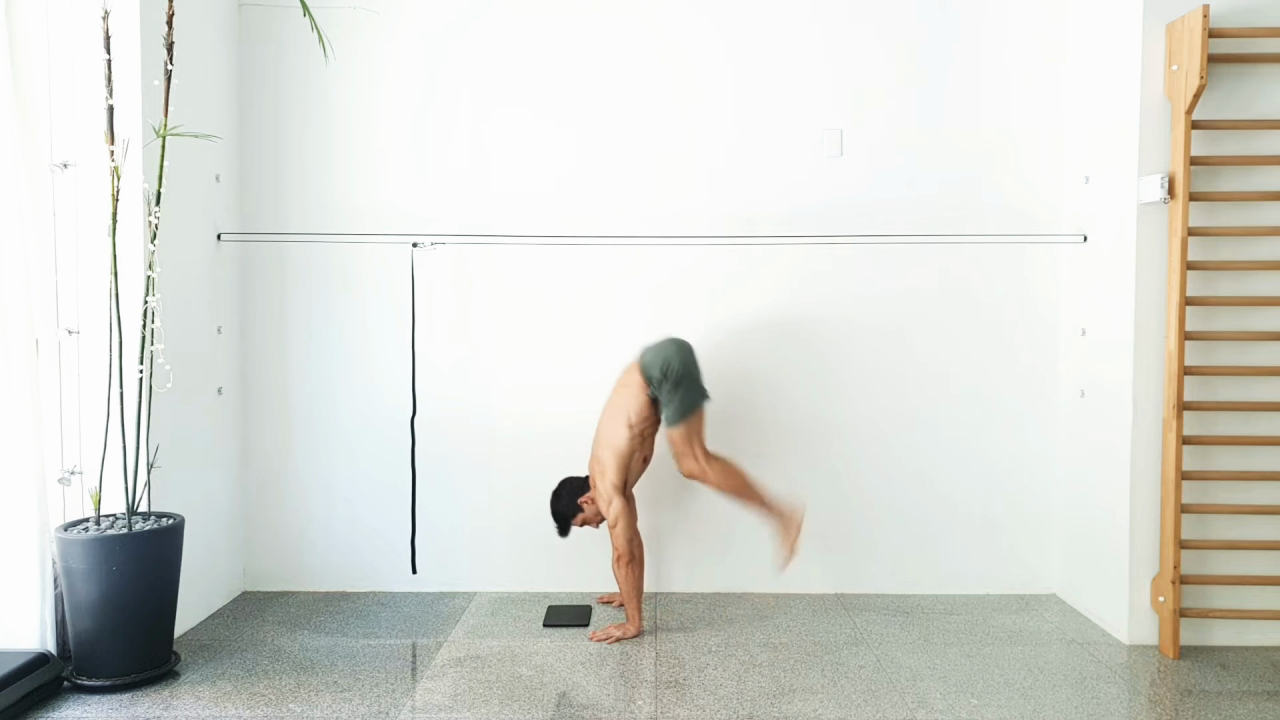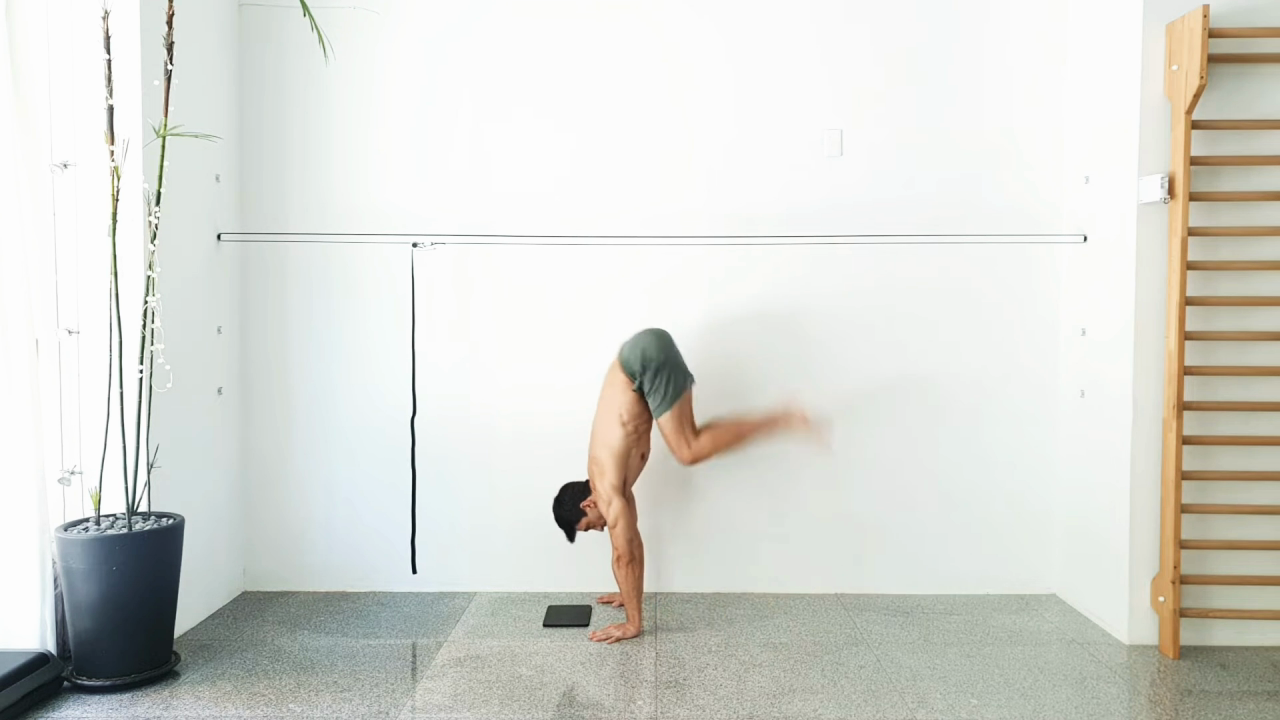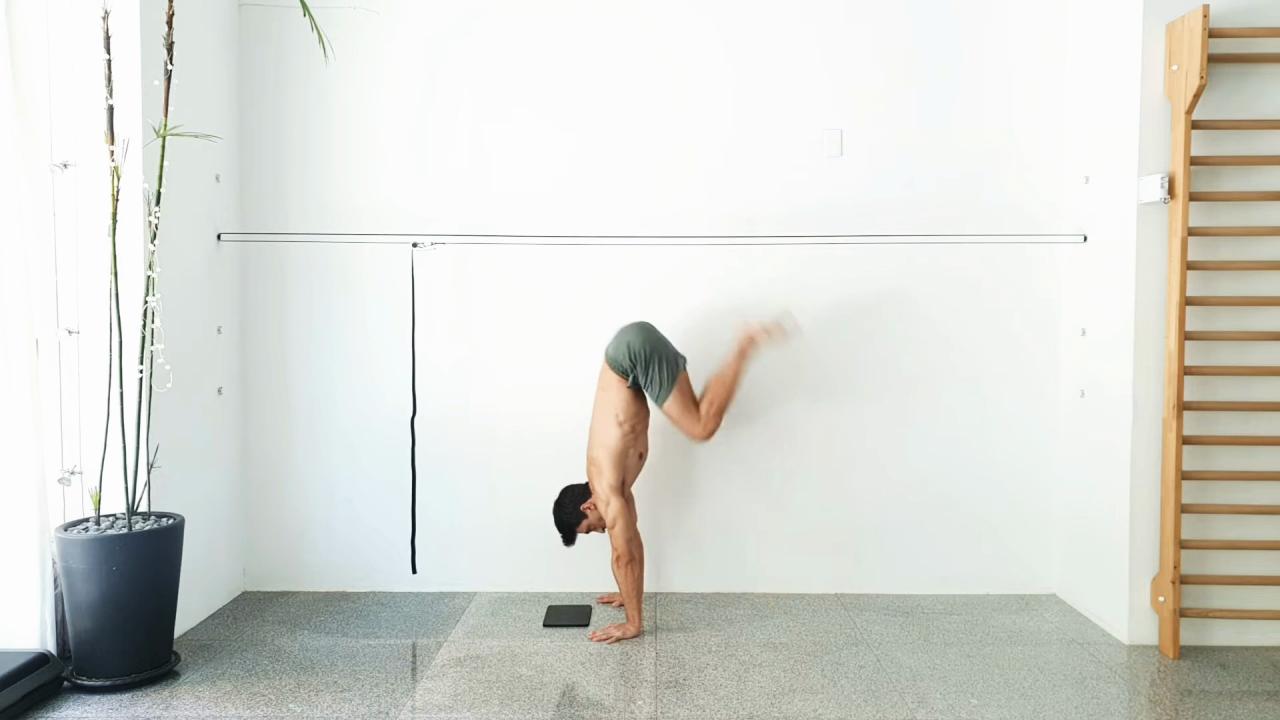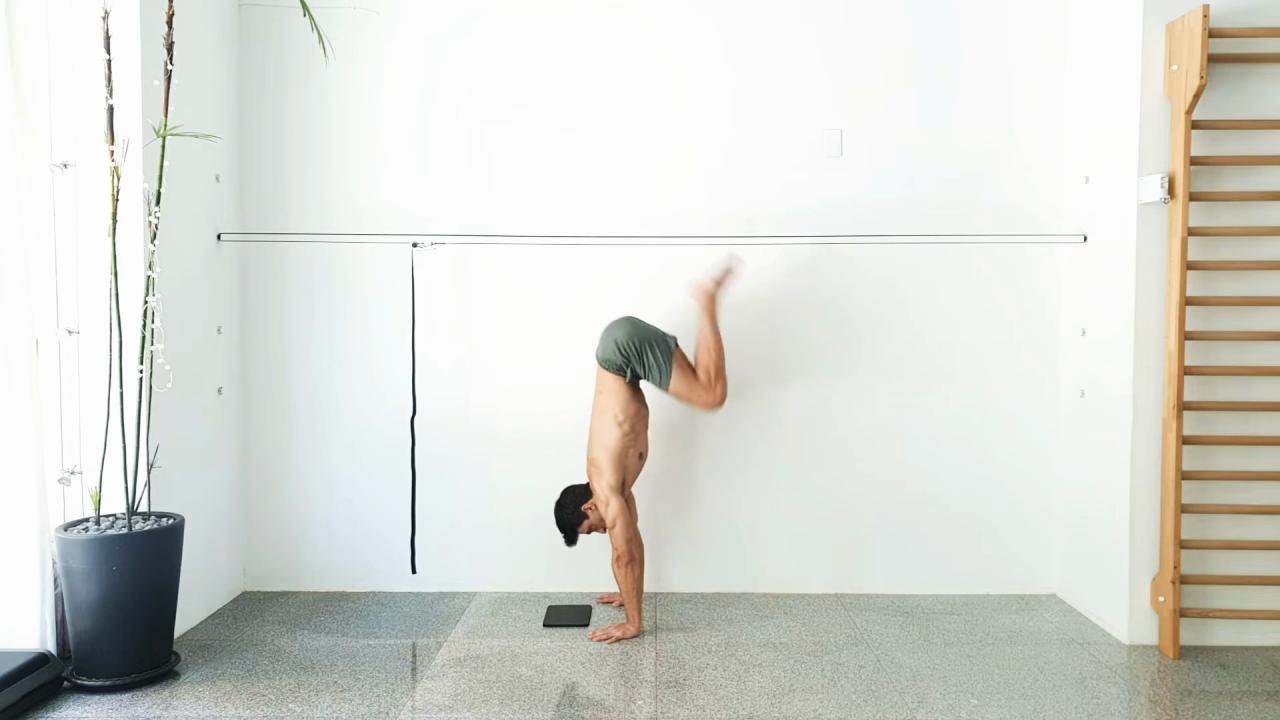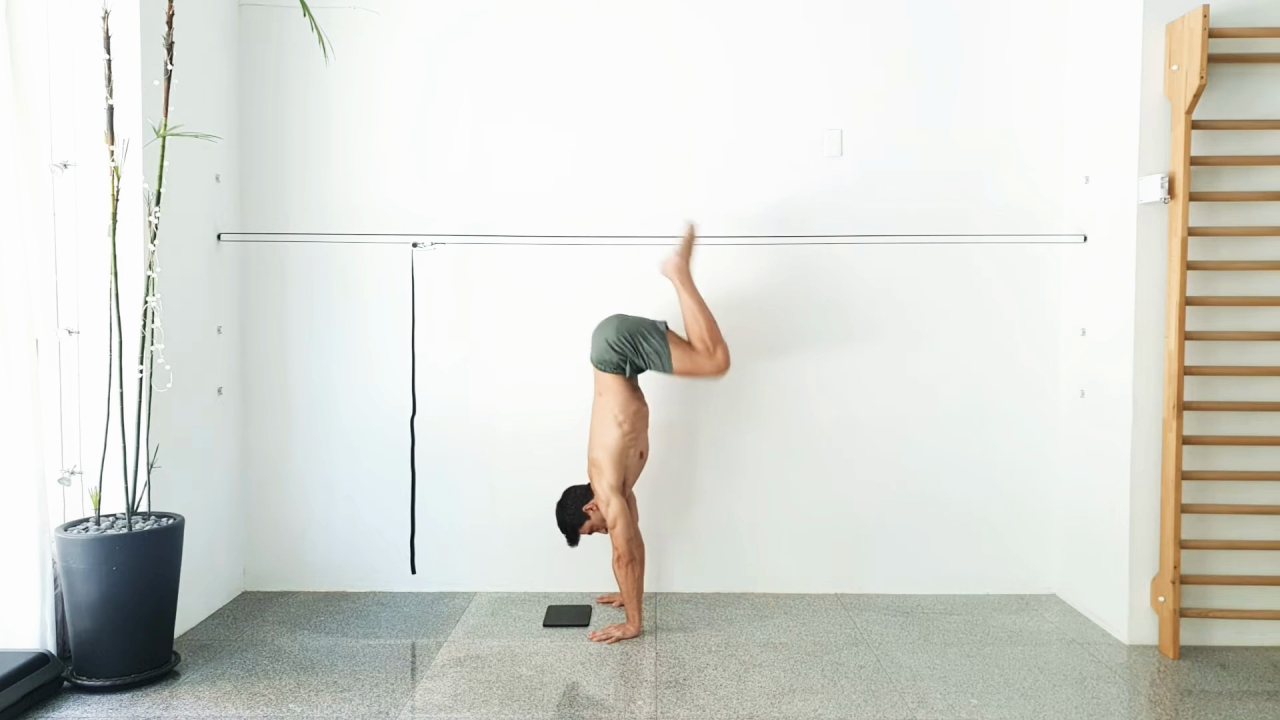
dt=0.1s
person 1, frame 1
left shoulder: (607, 484)
right shoulder: (611, 475)
left elbow: (623, 556)
right elbow: (631, 540)
left wrist: (633, 623)
right wrist: (629, 593)
left hip: (666, 364)
right hip: (662, 364)
left knee: (694, 465)
left ankle: (778, 514)
person 1, frame 2
left shoulder: (608, 488)
right shoulder: (606, 483)
left elbow: (624, 555)
right elbow: (632, 542)
left wrist: (633, 622)
right wrist: (631, 593)
left hip: (651, 354)
right hip: (647, 352)
left knee: (690, 452)
left ankle: (779, 421)
person 1, frame 3
left shoulder: (606, 490)
right shoulder: (609, 484)
left elbow: (623, 555)
right elbow: (630, 544)
left wrist: (632, 623)
right wrist: (629, 594)
left knee: (700, 426)
left ankle: (745, 345)
person 1, frame 4
left shoulder: (606, 492)
right shoulder: (608, 485)
left elbow: (624, 557)
right elbow: (630, 544)
left wrist: (633, 623)
right wrist: (628, 593)
left ankle: (705, 300)
person 1, frame 5
left shoulder: (608, 491)
left elbow: (625, 556)
left wrist: (633, 624)
right wrist: (629, 595)
right hip: (620, 345)
left ankle: (680, 272)
